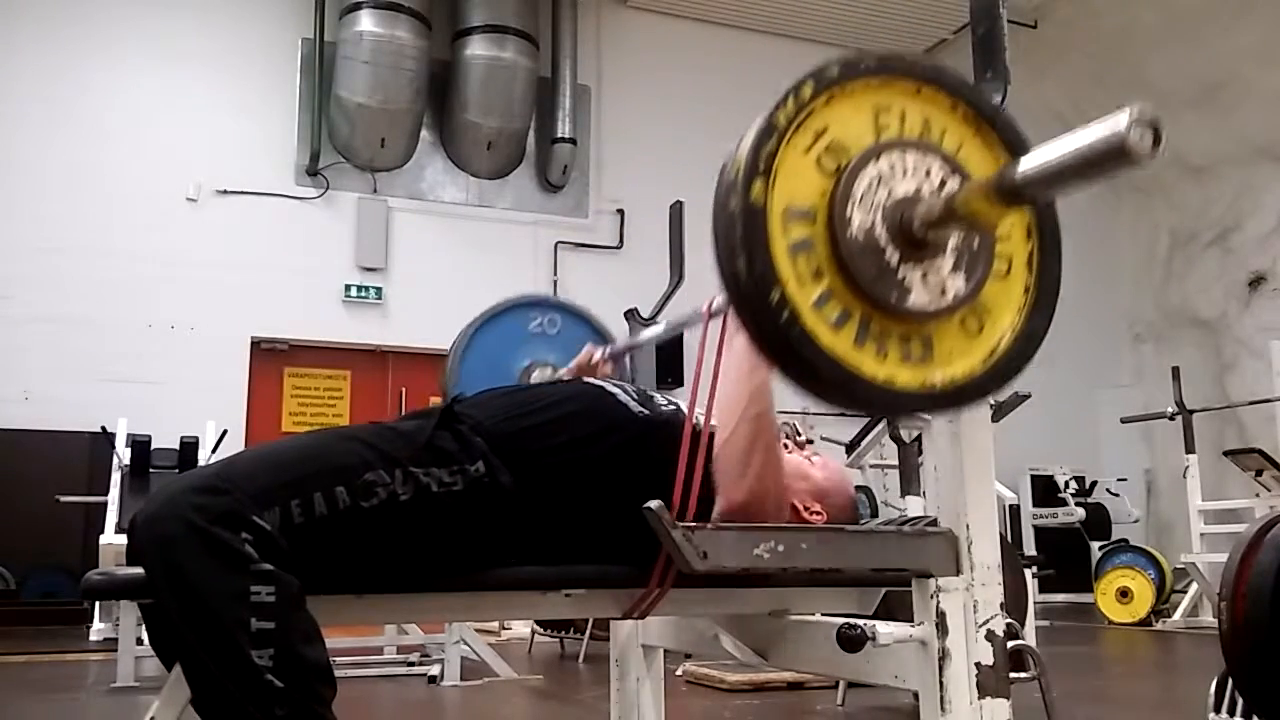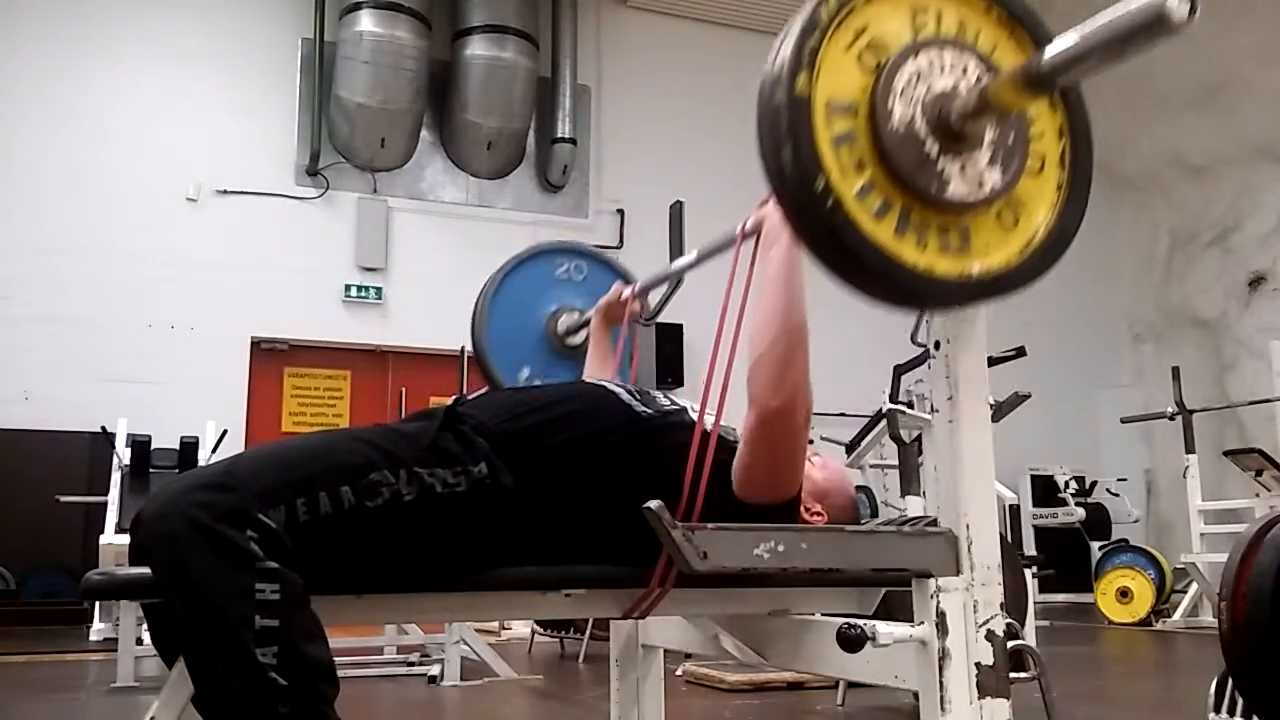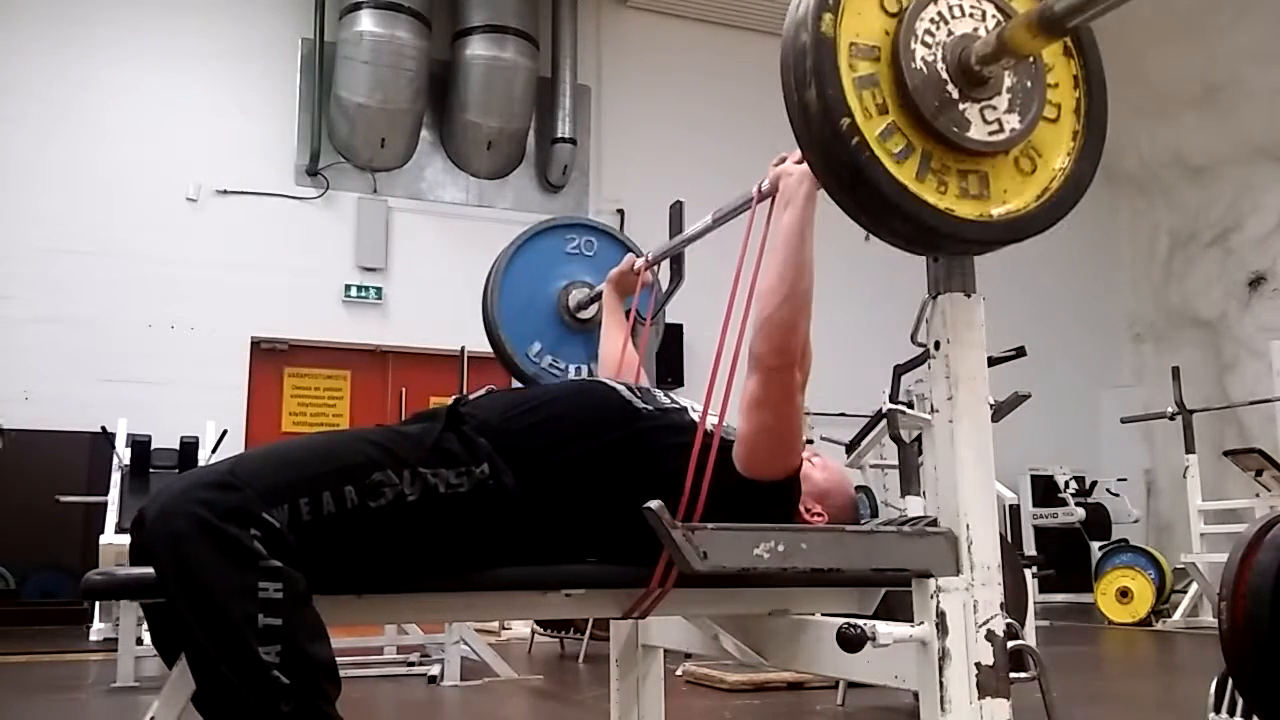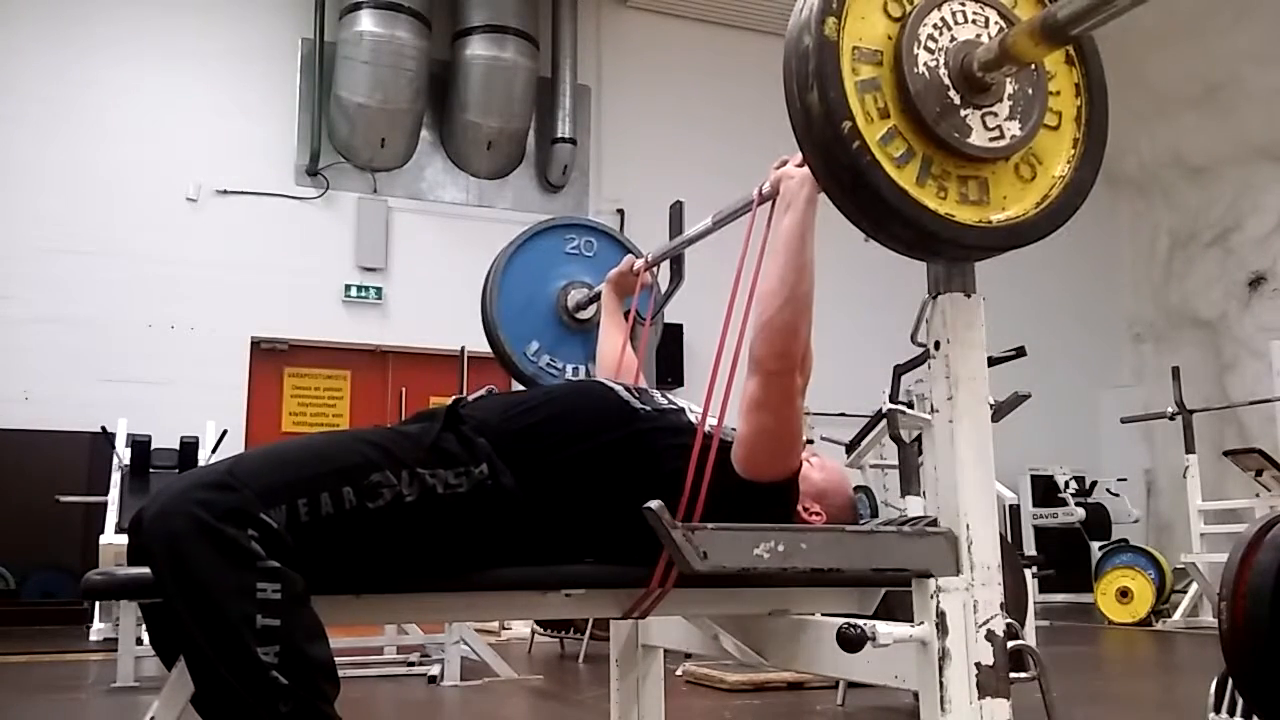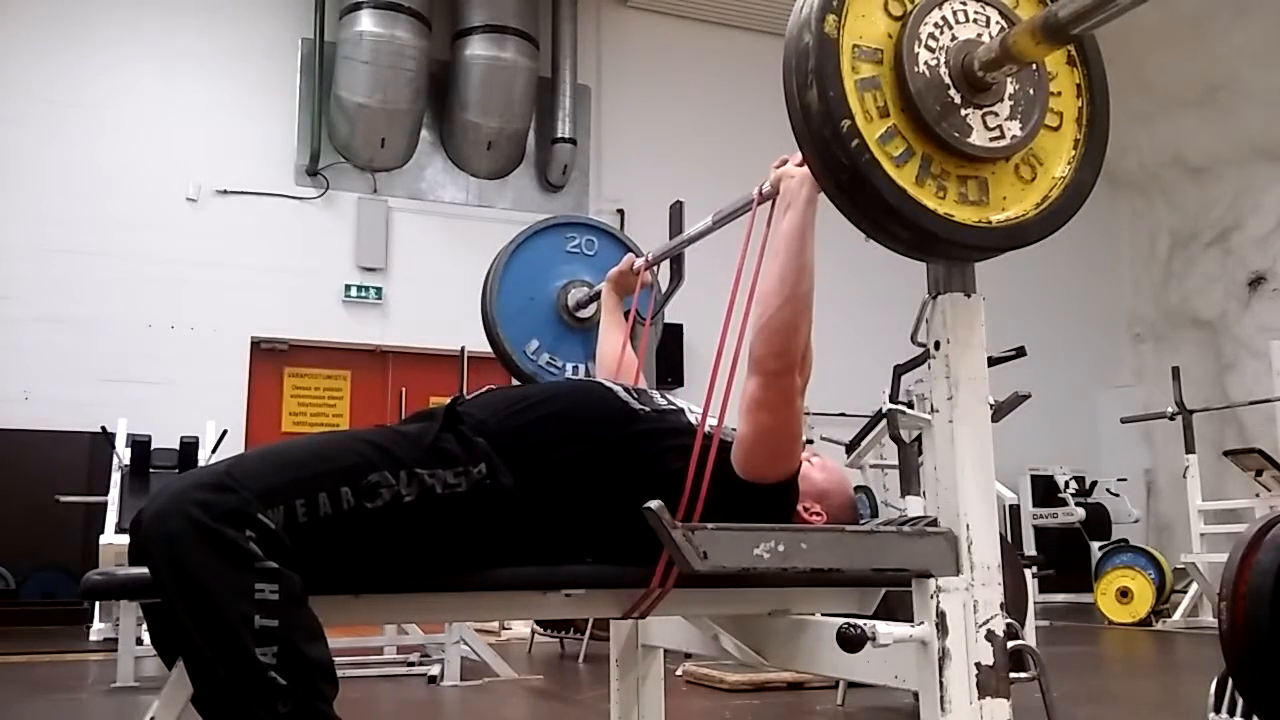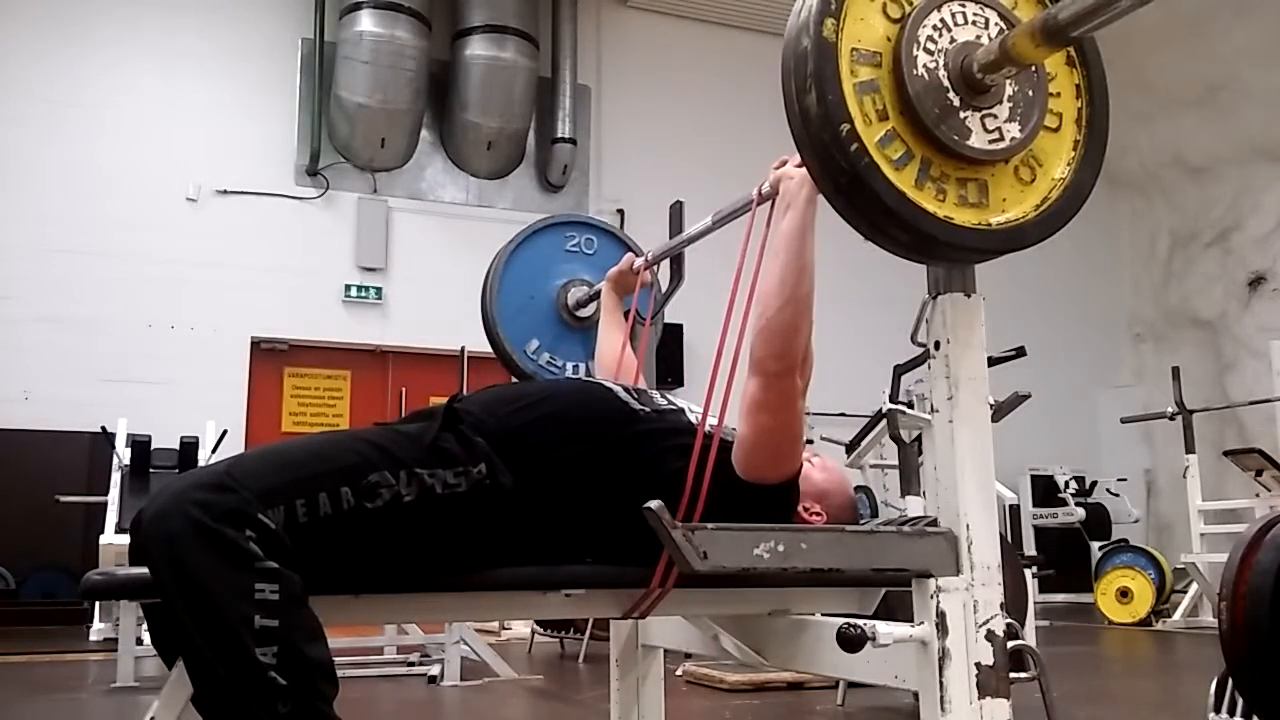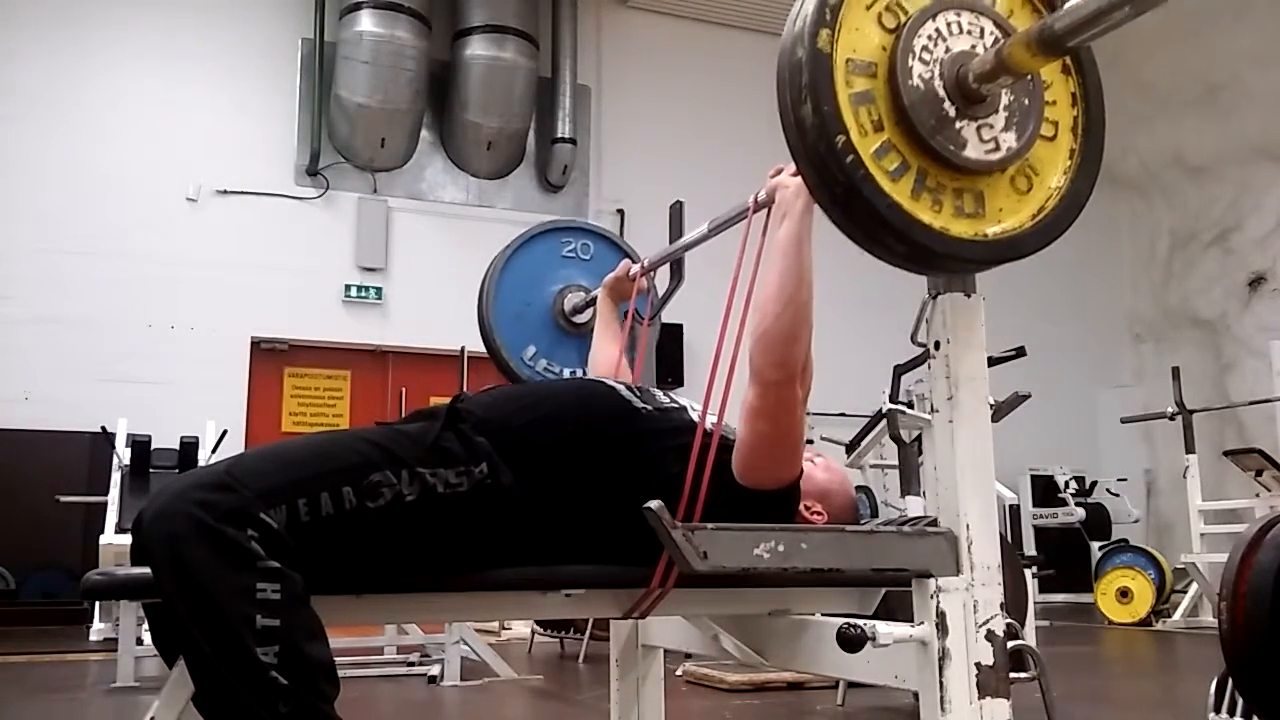
dt=0.3s
person 1, frame 1
left shoulder: (758, 512)
right shoulder: (688, 467)
left elbow: (743, 485)
left wrist: (749, 325)
right wrist: (575, 384)
left knee: (198, 520)
right knee: (180, 518)
person 1, frame 2
left shoulder: (753, 501)
right shoulder: (692, 462)
left elbow: (774, 405)
right elbow: (602, 431)
left wrist: (782, 239)
right wrist: (603, 328)
left knee: (206, 518)
right knee: (181, 521)
person 1, frame 3
left shoulder: (751, 495)
right shoulder: (696, 458)
left elbow: (778, 364)
right elbow: (620, 404)
left wrist: (796, 198)
right wrist: (614, 300)
left knee: (206, 516)
right knee: (181, 519)
person 1, frame 4
left shoulder: (749, 496)
right shoulder: (699, 460)
left elbow: (778, 368)
right elbow: (619, 405)
left wrist: (797, 200)
right wrist: (613, 300)
left knee: (206, 516)
right knee: (177, 521)
person 1, frame 5
left shoulder: (749, 495)
right shoulder: (693, 455)
left elbow: (778, 367)
right elbow: (618, 402)
left wrist: (797, 198)
right wrist: (613, 299)
left knee: (203, 515)
right knee: (180, 518)
person 1, frame 6
left shoulder: (747, 498)
right shoulder: (690, 455)
left elbow: (778, 369)
right elbow: (617, 403)
left wrist: (797, 198)
right wrist: (613, 297)
left knee: (203, 516)
right knee: (177, 520)
person 1, frame 7
left shoulder: (751, 499)
right shoulder: (693, 455)
left elbow: (778, 378)
right elbow: (604, 404)
left wrist: (796, 207)
right wrist: (608, 306)
left knee: (204, 515)
right knee: (181, 519)
